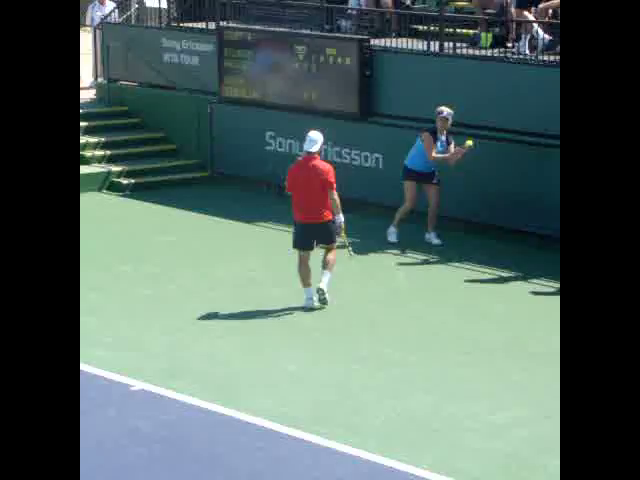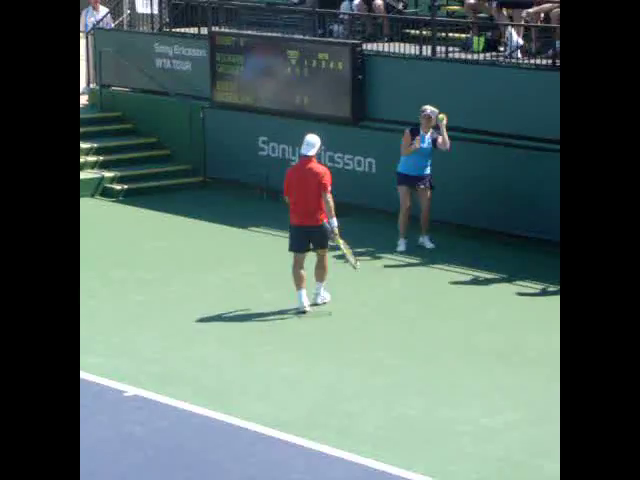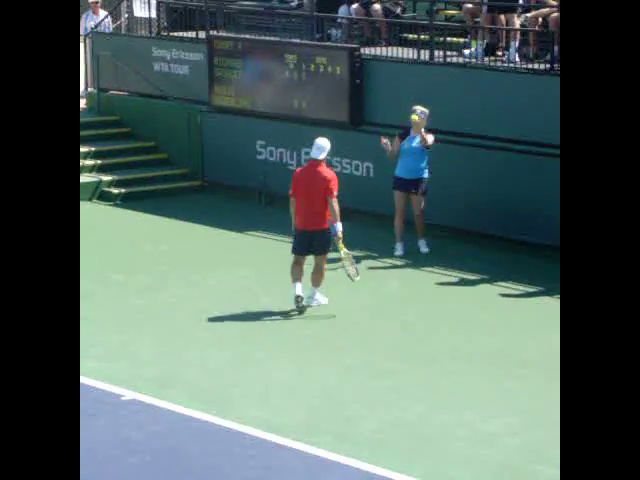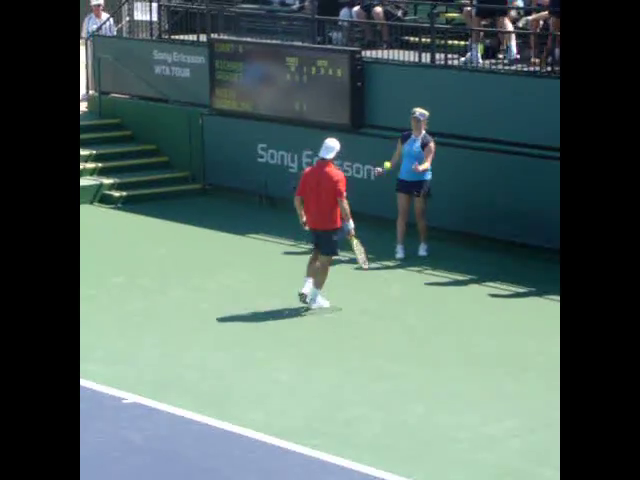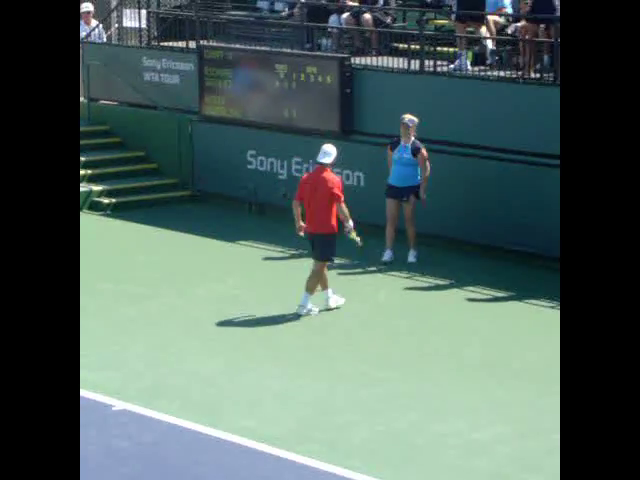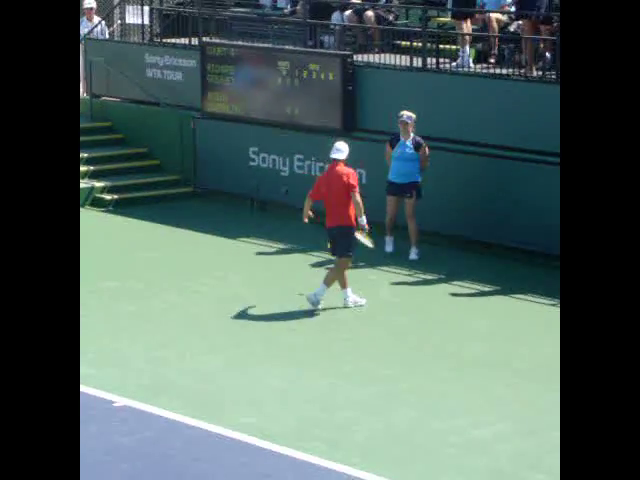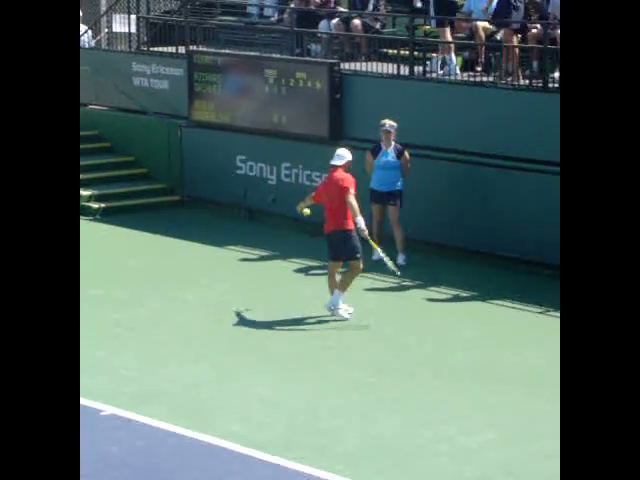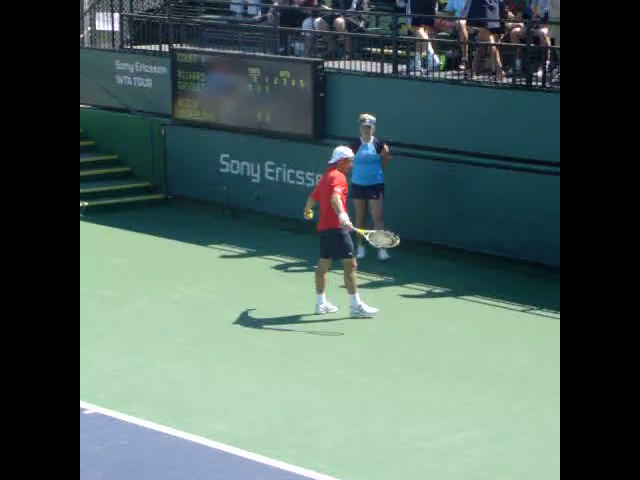
dt=0.2s
person 1, frame 1
left shoulder: (293, 168)
right shoulder: (325, 168)
left elbow: (290, 192)
right elbow: (333, 196)
right wrist: (340, 218)
left hip: (301, 220)
right hip: (323, 219)
left knee: (303, 259)
right knee: (331, 249)
left ankle: (309, 297)
right ankle: (323, 285)
person 1, frame 2
left shoulder: (291, 171)
right shoulder: (322, 171)
left elbow: (287, 198)
right elbow: (327, 198)
right wrist: (333, 222)
left hip: (297, 223)
right hip: (318, 222)
left knee: (298, 262)
right knee: (322, 256)
left ankle: (303, 301)
right ankle: (320, 294)
person 1, frame 3
left shoulder: (298, 173)
right shoulder: (329, 175)
left elbow: (292, 201)
right elbow: (332, 202)
left wrist: (294, 220)
right wrist: (338, 226)
left hip: (302, 225)
right hip: (321, 226)
left knee: (298, 260)
right knee: (320, 261)
left ankle: (298, 291)
right ankle: (313, 296)
person 1, frame 4
left shoulder: (307, 173)
right shoulder: (337, 176)
left elbow: (298, 198)
right elbow: (342, 203)
left wrist: (302, 217)
right wrist: (350, 224)
left hip: (313, 224)
right hip: (330, 225)
left knee: (316, 255)
right knee: (324, 262)
left ankle: (306, 289)
right ankle: (315, 298)
person 1, frame 5
left shoulder: (306, 179)
right shoulder: (334, 180)
left elbow: (296, 203)
right elbow: (341, 207)
left wrist: (298, 222)
right wrist: (349, 223)
left hip: (311, 229)
right hip: (327, 230)
left knee: (321, 264)
right knee: (319, 268)
left ankle: (330, 298)
right ankle: (304, 305)
person 1, frame 6
left shoulder: (323, 176)
right shoulder: (348, 173)
left elbow: (310, 197)
right elbow: (356, 198)
left wrist: (306, 211)
right wrist: (363, 220)
left hip: (331, 224)
right hip: (345, 224)
left knee: (340, 261)
right knee: (344, 263)
left ankle: (348, 297)
right ankle: (318, 294)
person 1, frame 7
left shoulder: (325, 182)
right shoulder: (346, 178)
left elbow: (311, 198)
right elbow: (351, 200)
left wrist: (301, 206)
right wrist: (360, 221)
left hip: (330, 229)
right hip: (343, 229)
left knee: (334, 267)
right knee: (356, 266)
left ankle: (336, 303)
right ankle: (336, 301)
person 1, frame 8
left shoulder: (325, 178)
right shoulder: (338, 177)
left elbow: (312, 198)
right elbow: (335, 198)
left wrist: (307, 210)
right wrist: (344, 217)
left hip: (324, 227)
right hip: (336, 229)
left knee: (323, 265)
right knee: (350, 265)
left ankle: (321, 303)
right ankle: (356, 306)
person 2, frame 1
left shoulder: (448, 140)
right shoulder: (428, 134)
left elbow: (451, 162)
right elbow: (431, 157)
left wrist: (459, 153)
right wrist: (450, 155)
left hip: (430, 172)
right hip: (412, 169)
left knee: (434, 204)
right knee: (409, 203)
left ankle: (430, 233)
right ankle: (393, 228)
person 2, frame 2
left shoulder: (436, 137)
right shoulder: (411, 132)
left elbow: (445, 147)
right elbow: (404, 152)
left wrist: (443, 128)
right wrist: (413, 147)
left hip: (423, 175)
right hip: (405, 174)
left knee: (426, 208)
right knee: (405, 208)
left ankle: (424, 237)
right ankle: (402, 240)
person 2, frame 3
left shoulder: (428, 137)
right shoulder: (402, 136)
left elbow: (426, 143)
right elbow: (393, 155)
left wrist: (420, 129)
right wrist: (388, 148)
left hip: (419, 179)
right hip: (401, 177)
left knee: (418, 213)
right knee: (399, 212)
left ankle: (422, 240)
right ankle: (399, 244)
person 2, frame 4
left shoulder: (428, 142)
right shoulder: (403, 138)
left elbow: (427, 164)
right elbow: (396, 158)
left wrist: (420, 168)
right wrist: (384, 169)
left hip: (420, 181)
right hip: (403, 180)
left knee: (419, 215)
right knee: (402, 214)
left ankle: (423, 245)
right ankle: (400, 247)
person 2, frame 5
left shoulder: (418, 149)
right shoulder: (392, 145)
left elbow: (425, 171)
left wrist: (422, 190)
left hip: (410, 187)
right hip: (393, 186)
left knee: (409, 219)
right knee: (391, 219)
left ankle: (412, 251)
right ankle: (389, 252)
person 2, frame 6
left shoulder: (419, 144)
right shoulder: (392, 142)
left elbow: (424, 164)
left wrist: (414, 173)
left hip: (411, 183)
right hip: (393, 182)
left knee: (410, 215)
right knee: (390, 214)
left ankle: (414, 248)
right ankle: (389, 237)
person 2, frame 7
left shoulder: (401, 152)
right shoulder: (373, 151)
left elbow: (405, 171)
right elbow: (369, 169)
left hip: (394, 191)
right hip: (376, 190)
left knee: (395, 223)
right knee: (376, 221)
left ankle: (401, 254)
right ankle: (376, 249)
person 2, frame 8
left shoulder: (381, 146)
right shoulder: (353, 146)
left elbow: (385, 164)
right elbow: (351, 164)
left wrist: (376, 174)
right wrist: (360, 174)
left hip: (376, 185)
right hip: (358, 185)
left knee: (377, 217)
right knee: (360, 217)
left ankle: (382, 248)
right ankle: (361, 246)
